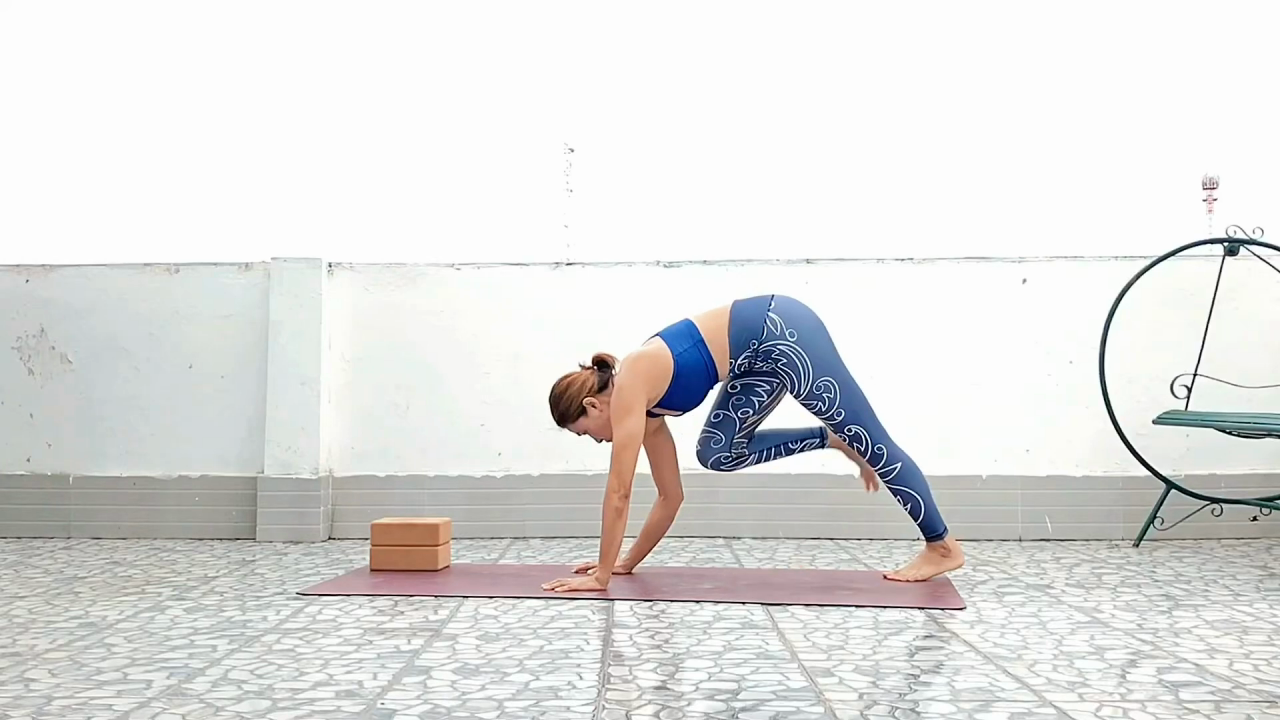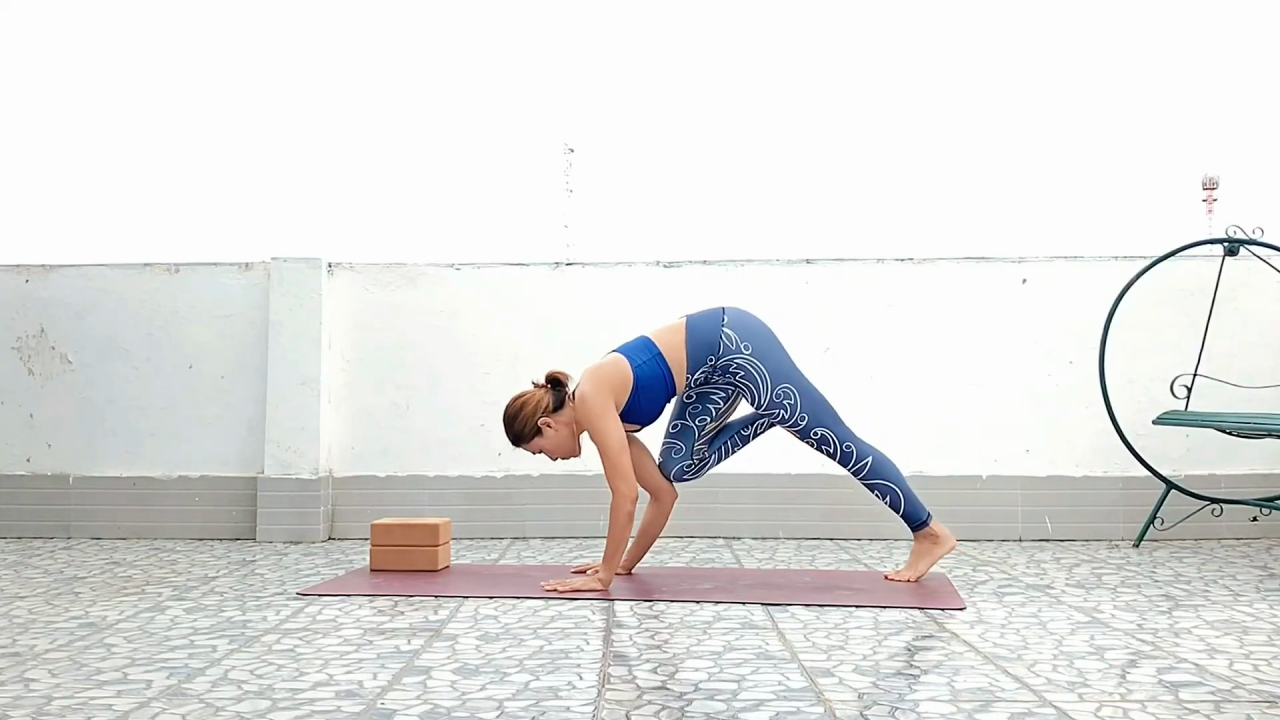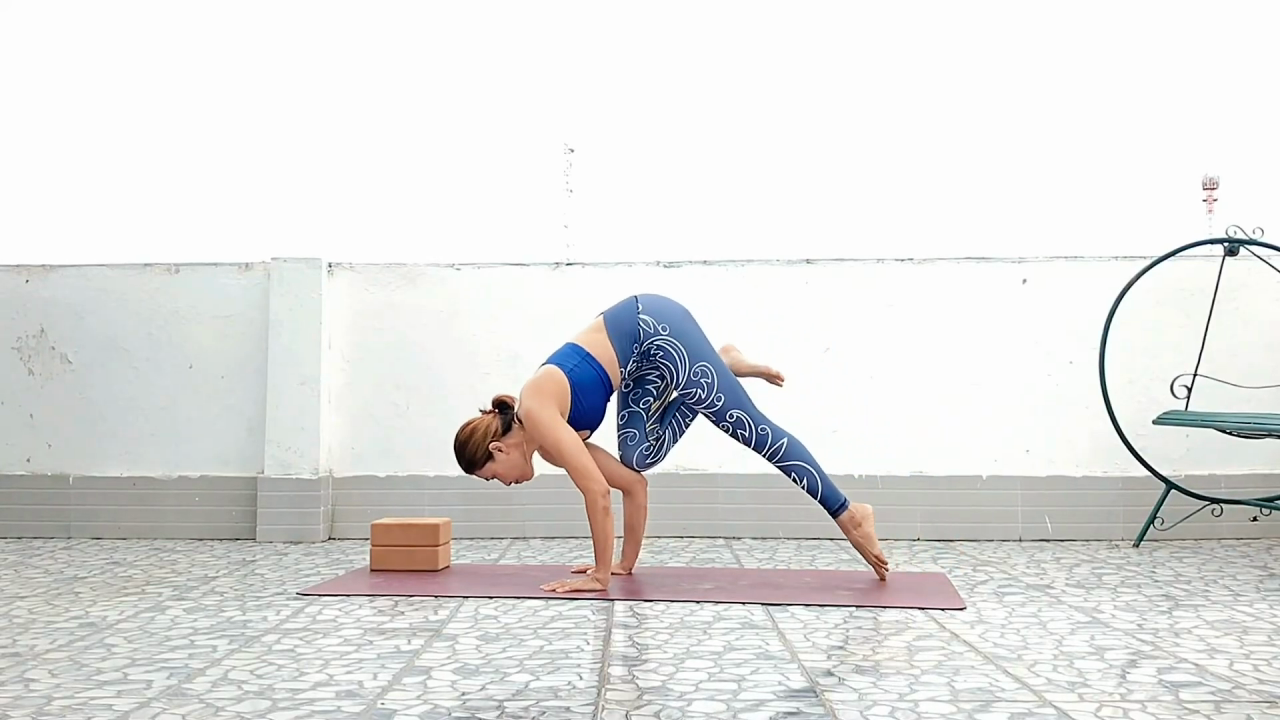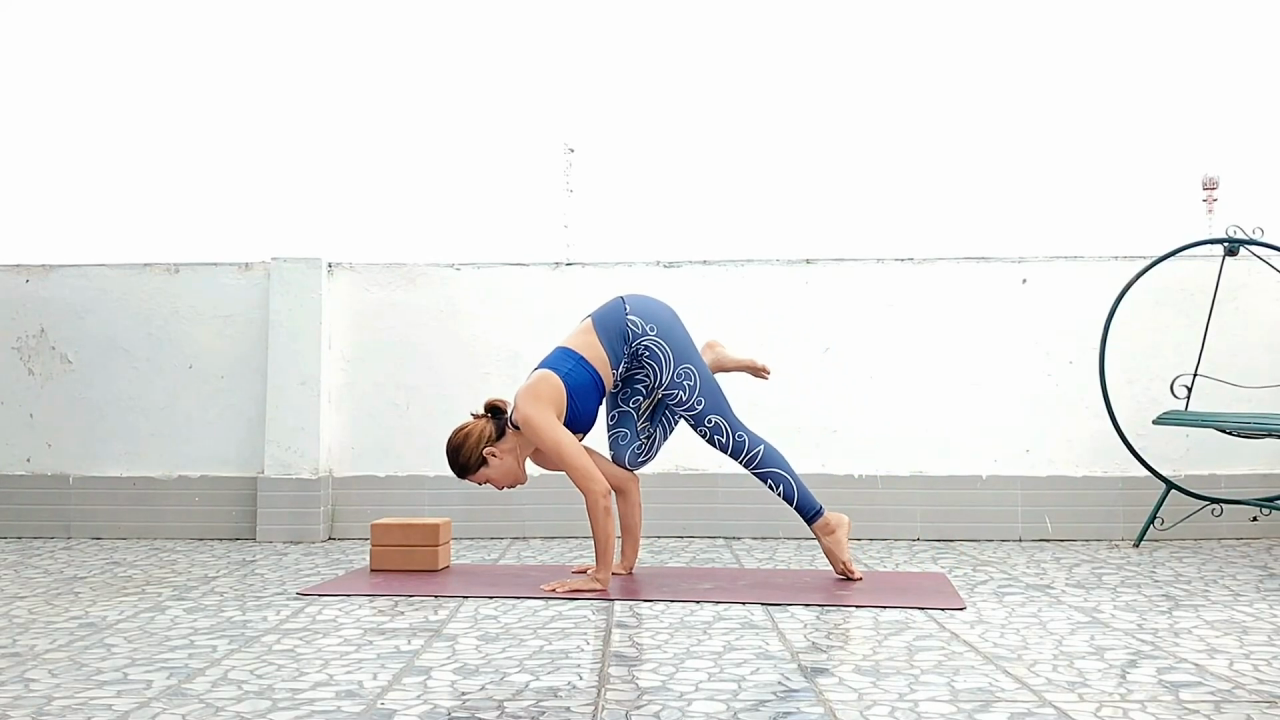
dt=1s
person 1, frame 1
left shoulder: (629, 390)
right shoulder: (645, 407)
left elbow: (619, 493)
right elbow: (670, 497)
left wrist: (601, 575)
right wrist: (627, 562)
left hip: (779, 331)
right hip: (763, 348)
left knee: (871, 441)
right knee: (718, 452)
left ankle: (942, 546)
right ankle: (838, 437)
person 1, frame 2
left shoulder: (591, 399)
right shoulder: (608, 417)
left elbow: (626, 495)
right elbow: (663, 492)
left wrist: (605, 574)
right wrist: (624, 564)
left hip: (731, 342)
right hip: (715, 363)
left knee: (835, 440)
right knee: (679, 465)
left ankle: (928, 533)
right ankle: (775, 413)
person 1, frame 3
left shoulder: (535, 413)
right shoulder: (548, 439)
left elbow: (597, 491)
right elbow: (631, 483)
left wrist: (601, 575)
right wrist: (625, 563)
left hip: (651, 326)
right hip: (642, 348)
left knee: (749, 427)
right knee: (638, 458)
left ankle: (849, 516)
right ankle: (721, 367)
person 1, frame 4
left shoulder: (531, 418)
right shoulder: (541, 449)
left elbow: (597, 491)
right elbow: (622, 480)
left wrist: (601, 575)
right wrist: (625, 562)
left hip: (639, 327)
right hip: (630, 351)
left knee: (724, 433)
right knee: (629, 459)
left ankle: (824, 522)
right ankle: (704, 364)
